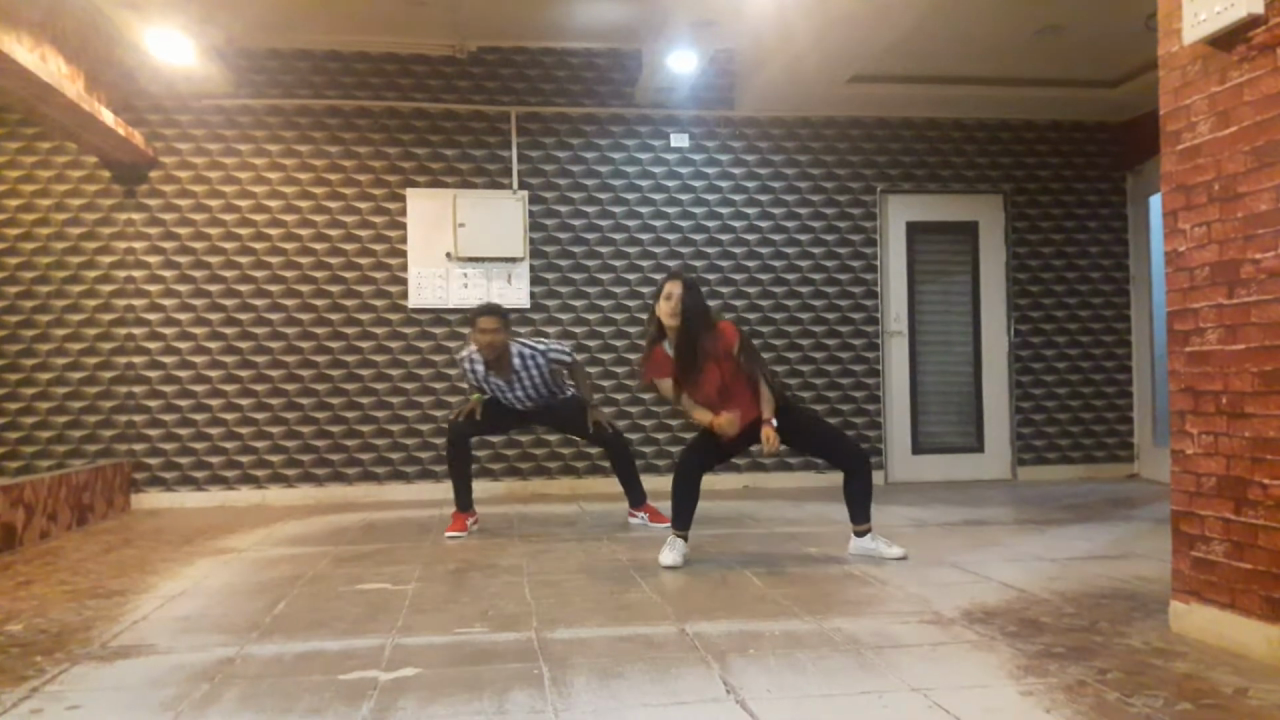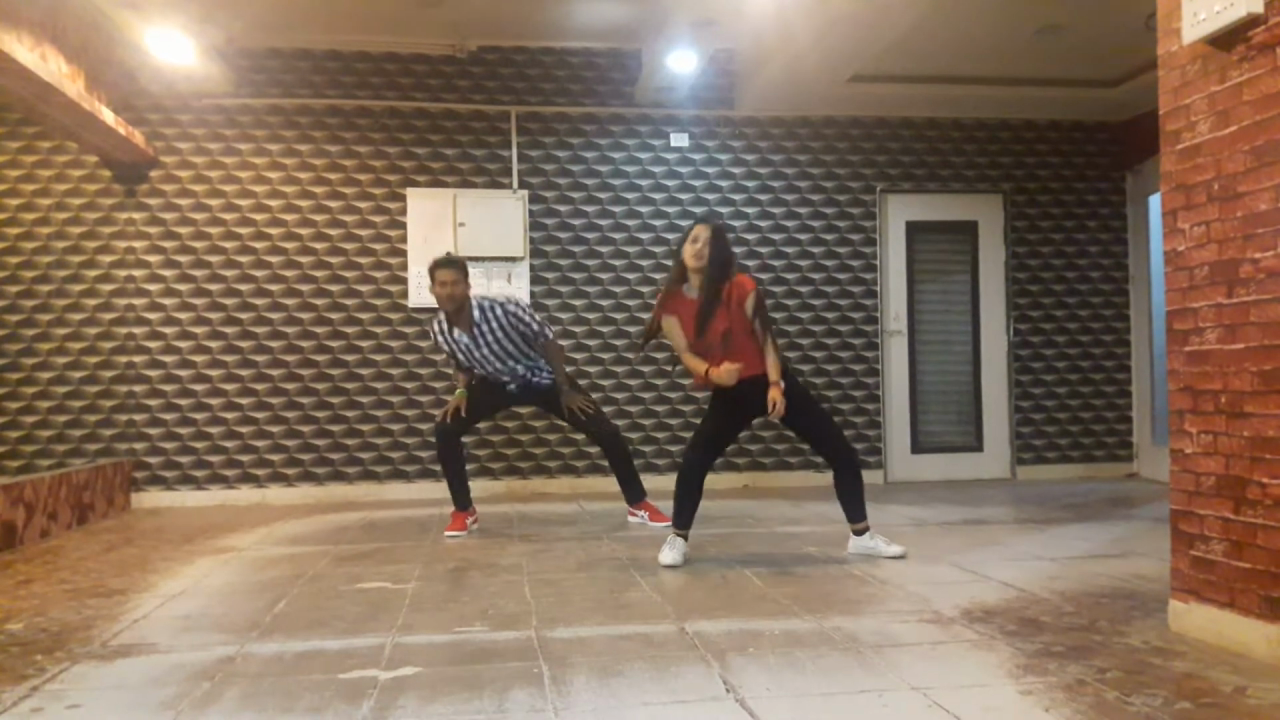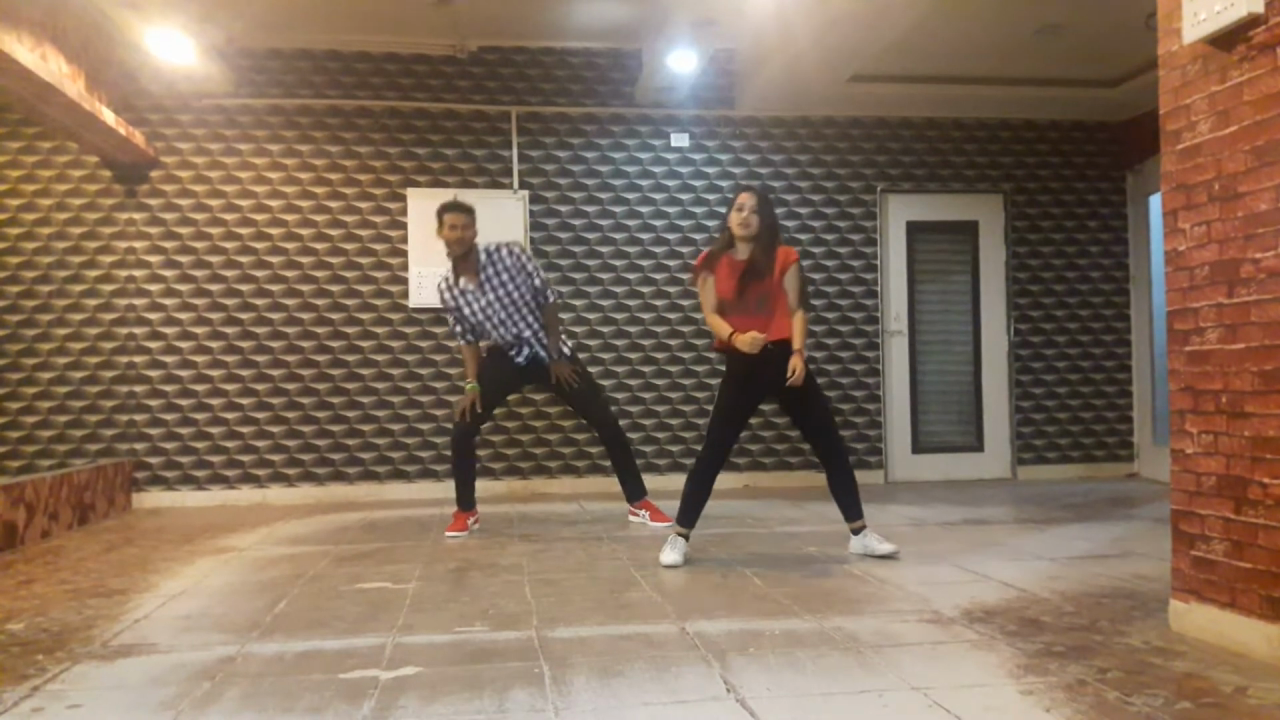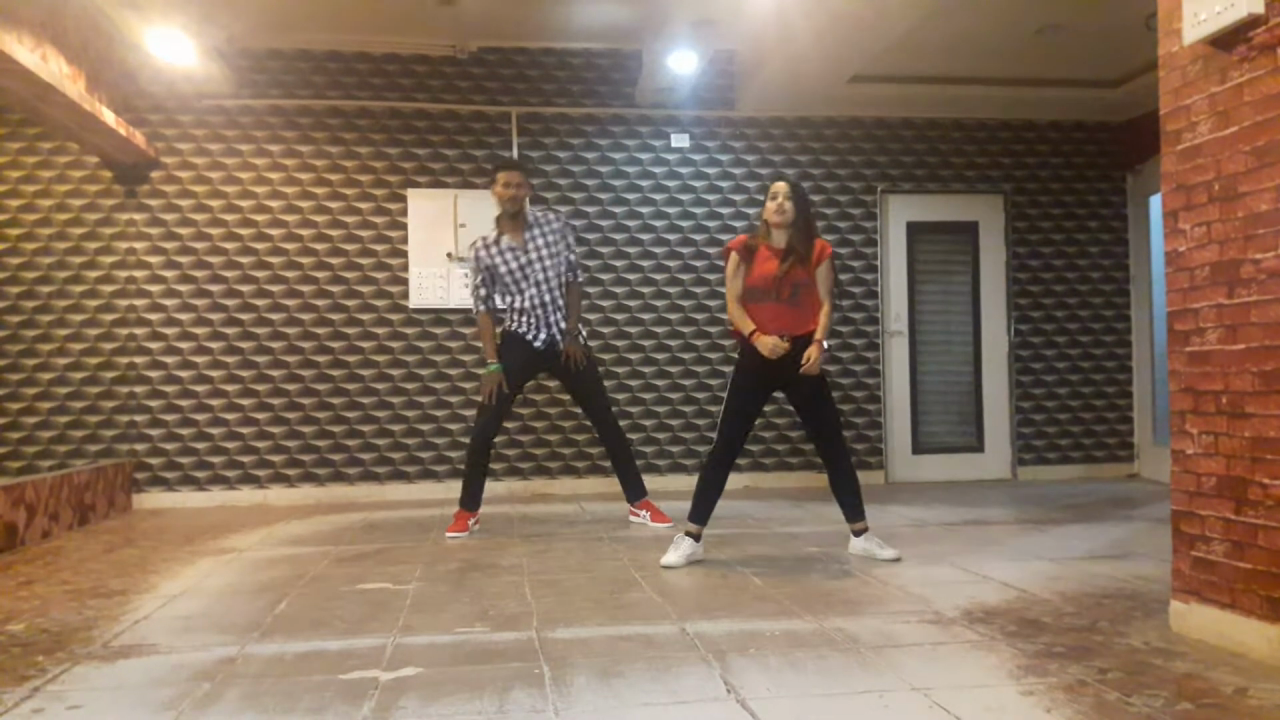
dt=0.3s
person 1, frame 1
left shoulder: (723, 335)
right shoulder: (659, 362)
left elbow: (759, 376)
right elbow: (692, 407)
left wrist: (768, 423)
right wrist: (716, 422)
left hip: (773, 412)
right hip: (726, 425)
left knee: (855, 458)
right knee: (688, 464)
left ankle: (863, 537)
right ankle: (678, 540)
person 1, frame 2
left shoulder: (739, 287)
right shoulder: (670, 303)
left elbow: (764, 337)
right elbow: (685, 353)
left wrist: (776, 384)
right wrist: (711, 373)
left hip: (771, 382)
right hip: (727, 393)
left knee: (841, 452)
right knee: (694, 459)
left ankle: (861, 535)
right ankle: (678, 539)
person 1, frame 3
left shoulder: (783, 258)
right shoulder: (710, 264)
left elbow: (796, 310)
right elbow: (710, 314)
left wrist: (797, 352)
right wrist: (735, 337)
left hip: (784, 360)
right hip: (742, 364)
left knee: (830, 445)
right knee: (714, 450)
left ankle: (860, 534)
right ankle: (679, 537)
person 1, frame 4
left shoulder: (816, 251)
right shoulder: (744, 249)
left elbow: (824, 303)
right elbow: (733, 304)
left wrist: (817, 344)
right wrist: (757, 337)
left hip: (800, 354)
right hip: (756, 356)
left knee: (833, 445)
right knee: (726, 446)
left ankle: (861, 535)
right ankle: (689, 538)
person 2, frame 1
left shoulder: (535, 351)
right shoulder: (467, 361)
left elbow: (574, 365)
left wrist: (590, 407)
right wrist: (478, 398)
left hip: (557, 403)
right hip: (511, 408)
left knee: (613, 438)
right knee: (458, 431)
left ankle: (639, 506)
right ankle: (464, 512)
person 2, frame 2
left shoulder: (503, 309)
right shoulder: (439, 329)
left elbow: (547, 339)
left wrist: (565, 389)
right wrist: (462, 390)
left hip: (543, 378)
right hip: (498, 384)
left knee: (606, 431)
right knee: (446, 429)
left ankle: (638, 504)
right ankle: (464, 511)
person 2, frame 3
left shoulder: (510, 256)
right shoulder: (449, 290)
left elbow: (548, 301)
right elbow: (468, 339)
left wrist: (556, 356)
right wrist: (471, 383)
left hip: (550, 354)
right hip: (505, 357)
left knee: (605, 421)
right knee: (464, 427)
left ankle: (638, 503)
right ankle: (466, 511)
person 2, frame 4
left shoulder: (554, 225)
right shoulder: (483, 248)
left elbow: (572, 282)
right elbow: (484, 308)
left wrist: (572, 334)
right wrist: (492, 363)
left hip: (564, 338)
right hip: (520, 340)
left knee: (605, 419)
right knee: (486, 425)
left ankle: (639, 502)
right ankle: (467, 511)
